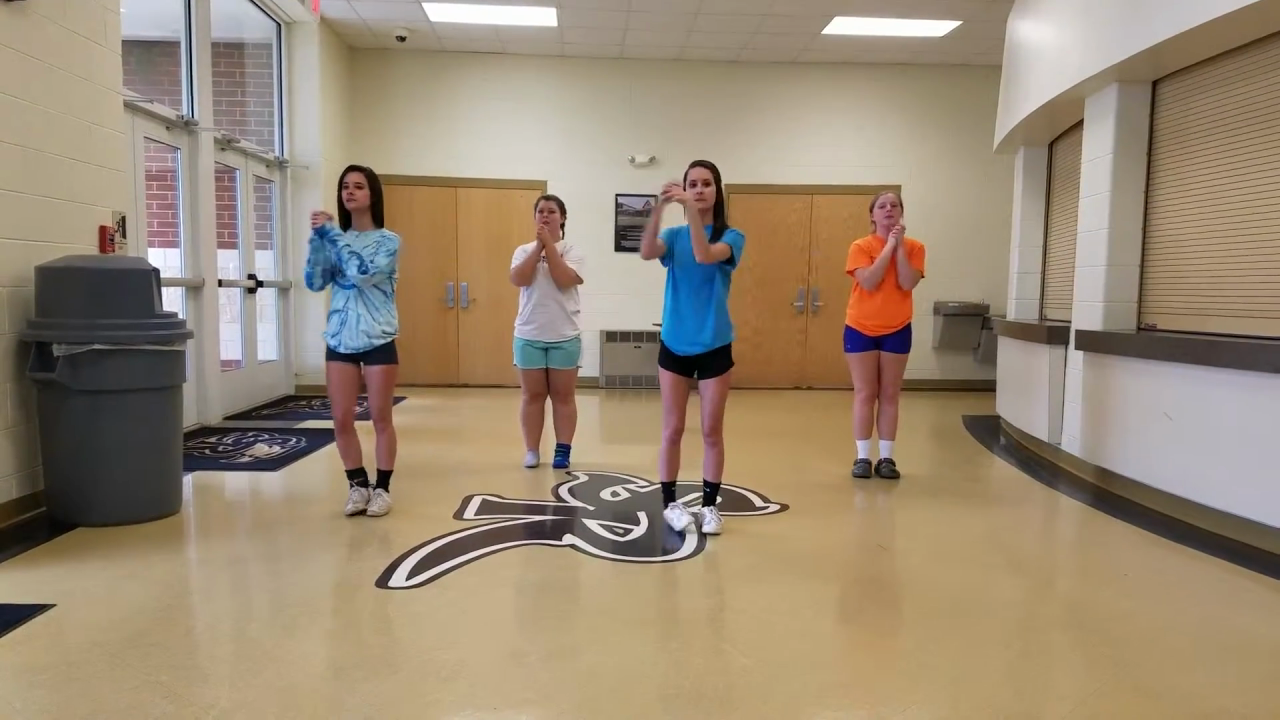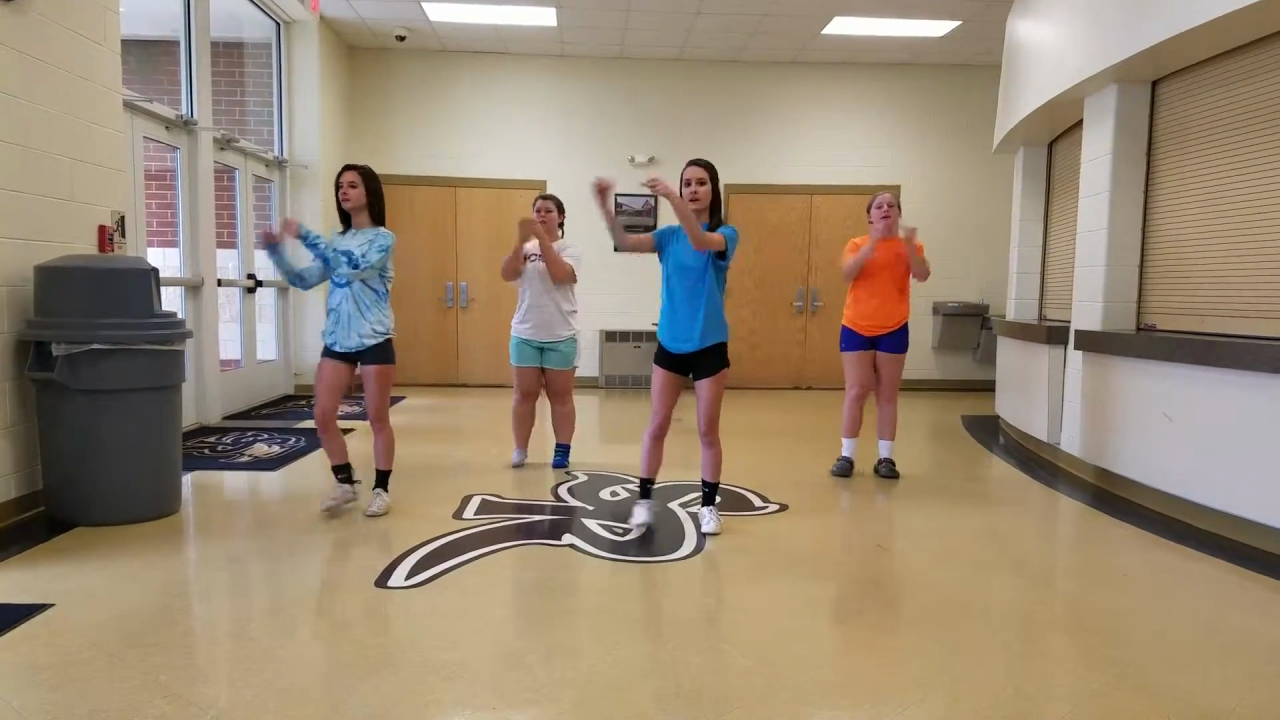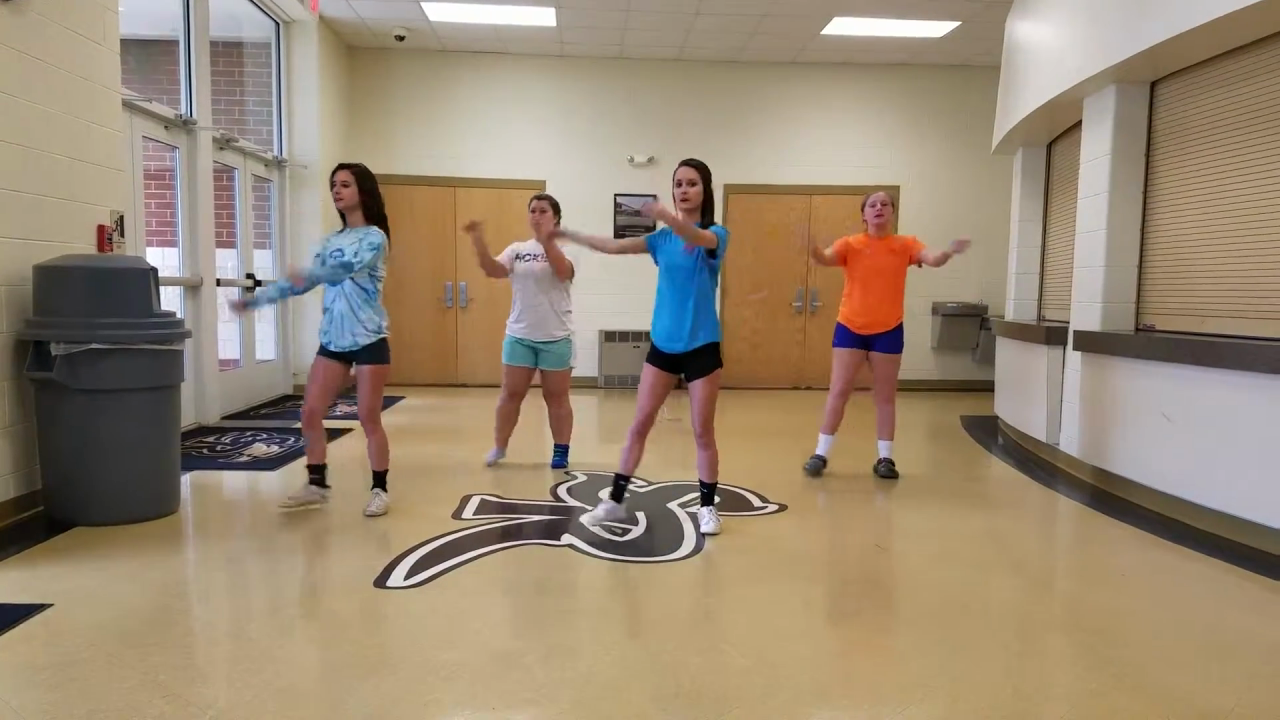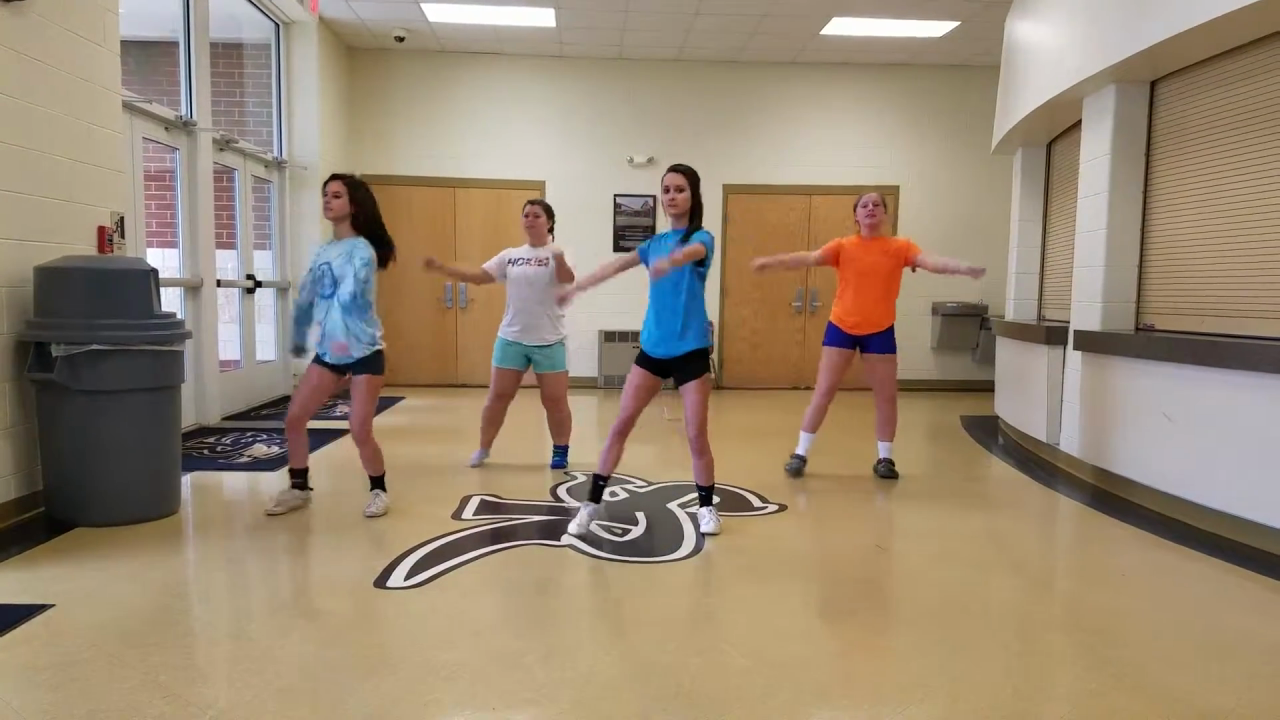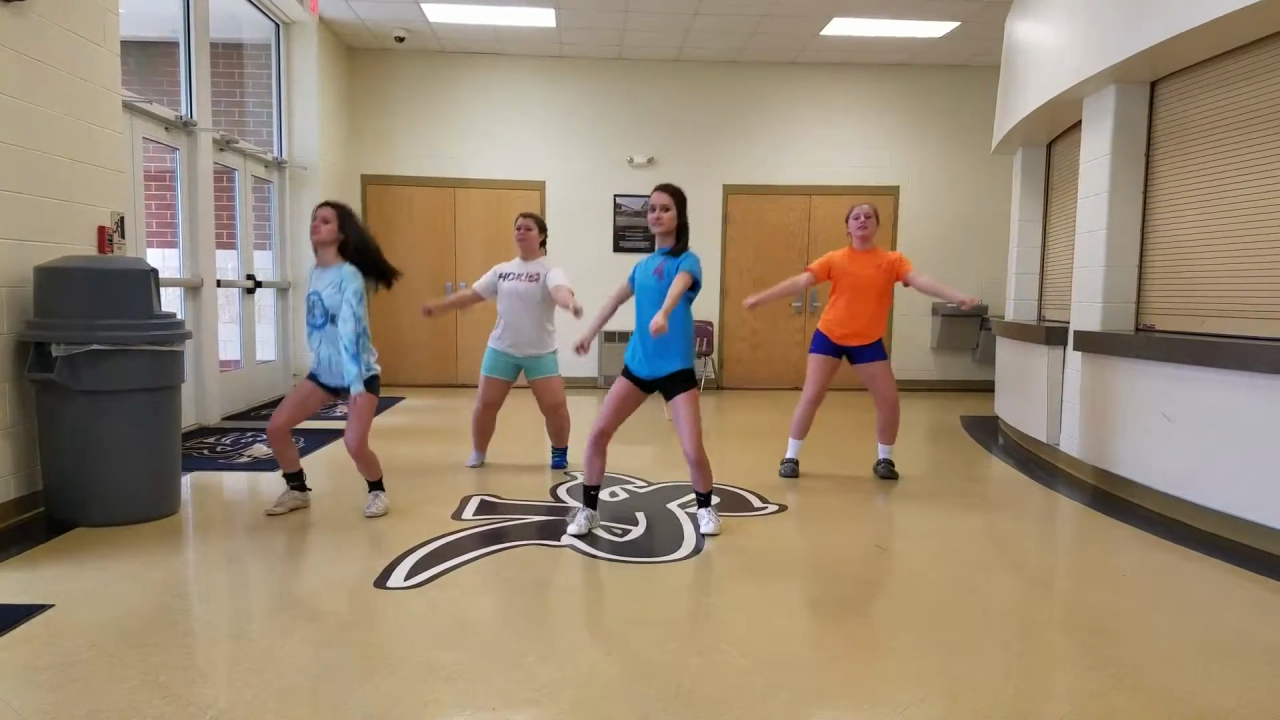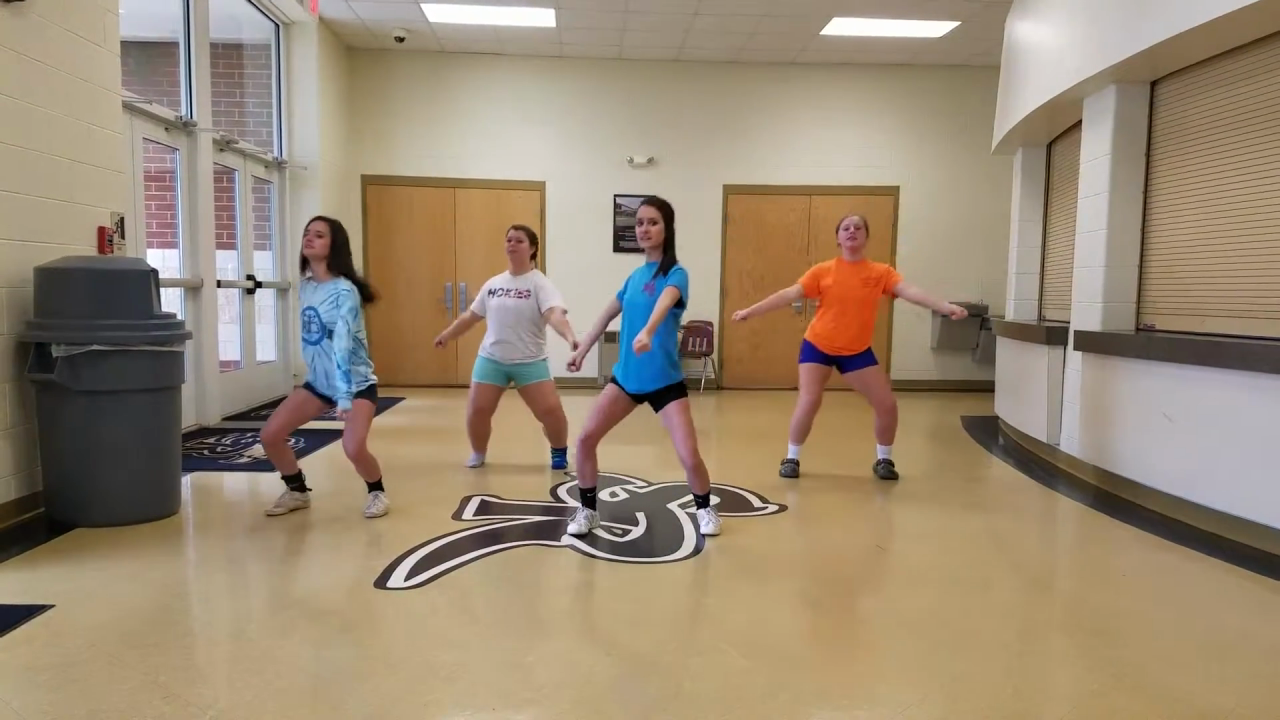
dt=0.1s
person 1, frame 1
left shoulder: (730, 238)
right shoulder: (674, 238)
left elbow: (704, 256)
right elbow: (647, 252)
left wrist: (692, 208)
right wrist: (658, 208)
left hip: (714, 347)
right hip: (675, 345)
left knee: (711, 431)
right knee: (672, 429)
left ankle: (710, 505)
right ankle: (672, 503)
person 1, frame 2
left shoulder: (726, 234)
right shoulder: (669, 235)
left elbow: (701, 242)
right elbow: (624, 242)
left wrist: (674, 200)
right wrist: (605, 204)
left hip: (710, 346)
right hip: (670, 345)
left knee: (707, 431)
right knee: (657, 427)
left ankle: (708, 506)
right ankle: (644, 501)
person 1, frame 3
left shoulder: (717, 234)
right shoulder: (662, 237)
left elbow: (696, 238)
right elbow: (617, 247)
left wrist: (667, 215)
right wrist: (571, 235)
left hip: (702, 346)
right hip: (663, 344)
left knee: (702, 431)
right knee: (639, 424)
left ankle: (707, 506)
right ankle: (614, 501)
person 1, frame 4
left shoulder: (702, 238)
right shoulder: (656, 243)
left elbow: (689, 253)
right elbow: (617, 265)
left wrist: (670, 262)
right wrist: (578, 286)
left hip: (691, 350)
right hip: (653, 348)
left knee: (696, 436)
right knee: (620, 425)
left ankle: (706, 506)
right ankle: (593, 502)
person 1, frame 5
left shoulder: (687, 260)
right shoulder: (644, 264)
left elbow: (677, 289)
right elbow: (616, 299)
left wrist: (663, 315)
right wrist: (588, 334)
left hip: (676, 370)
right hip: (637, 367)
left knee: (693, 452)
right knee: (598, 434)
left ankle: (705, 508)
right ankle: (588, 509)
person 1, frame 6
left shoulder: (674, 274)
right shoulder: (635, 276)
left elbow: (664, 304)
right elbow: (608, 315)
left wrist: (647, 332)
right wrist: (581, 350)
left hip: (666, 382)
right hip: (625, 377)
left knee: (689, 458)
right knee: (585, 438)
left ankle: (704, 509)
right ankle: (588, 509)
person 2, frame 1
left shoulder: (386, 240)
right shoulder: (337, 240)
left elbow: (362, 272)
right elbow: (315, 281)
left wrist: (328, 234)
right wrist: (317, 236)
left hip: (378, 341)
right hip: (340, 343)
left knee: (381, 420)
right knee: (342, 419)
left ankle: (382, 488)
right ankle: (358, 486)
person 2, frame 2
left shoulder: (382, 238)
right shoulder: (337, 240)
left elbow: (351, 267)
right elbow: (304, 280)
left wrist: (307, 237)
right wrist: (276, 249)
left hip: (374, 341)
right hip: (336, 341)
left knee: (377, 418)
right knee: (323, 416)
left ankle: (381, 488)
right ankle: (344, 483)
person 2, frame 3
left shoulder: (374, 238)
right shoulder: (334, 240)
left elbow: (346, 267)
right elbow: (300, 283)
left wrist: (305, 276)
right wrist: (256, 299)
left hip: (369, 341)
right hip: (333, 341)
left knee: (369, 420)
right knee: (310, 414)
left ankle: (379, 489)
right ankle: (317, 484)
person 2, frame 4
left shoulder: (361, 249)
right shoulder: (323, 252)
left elbow: (351, 294)
right elbow: (306, 298)
left wrist: (343, 337)
right wrist: (298, 339)
left hip: (363, 352)
right hip: (328, 353)
left knee: (360, 430)
right knee: (294, 418)
left ankle: (378, 490)
right ankle: (299, 488)
person 2, frame 5
left shoulder: (350, 277)
right shoulder: (314, 273)
left elbow: (351, 332)
left wrist: (356, 382)
left hip: (359, 375)
right hip: (322, 374)
left knee: (355, 444)
right knee: (276, 429)
left ankle: (377, 491)
right ankle: (297, 489)
person 2, frame 6
left shoulder: (345, 292)
right shoulder: (305, 287)
left elbow: (345, 346)
left wrist: (346, 398)
left hip: (356, 385)
right hip: (318, 383)
left knee: (354, 448)
right knee: (271, 435)
left ankle: (377, 491)
right ankle: (297, 490)
person 3, frame 1
left shoulder: (912, 247)
right shoulder: (861, 247)
left elbow: (908, 282)
right elbow: (868, 281)
left wrist: (902, 243)
right wrist: (888, 245)
left hip: (897, 330)
right hip: (860, 329)
left knee: (889, 396)
right knee: (865, 394)
left ankle: (886, 458)
right ankle: (863, 458)
person 3, frame 2
left shoulder: (911, 246)
right shoulder: (856, 244)
left elbow: (922, 275)
right elbow: (849, 272)
left wrist: (909, 244)
right wrist: (873, 241)
left hip: (894, 330)
right hip: (857, 329)
left knee: (887, 396)
right knee: (855, 392)
left ankle: (885, 458)
right ankle: (846, 456)
person 3, frame 3
left shoulder: (905, 245)
right shoulder: (850, 245)
left elbow: (932, 259)
right elbow: (824, 258)
left wrist: (950, 251)
right wrist: (812, 248)
left hip: (888, 330)
right hip: (849, 328)
left knee: (885, 396)
right knee: (839, 391)
left ankle: (885, 458)
right ankle: (821, 454)
person 3, frame 4
left shoulder: (900, 247)
right shoulder: (843, 246)
left elbow: (930, 262)
right elbow: (810, 259)
left wrist: (964, 268)
right wrist: (773, 261)
left hip: (880, 331)
right hip: (841, 327)
left knee: (887, 395)
right knee: (824, 389)
left ankle: (885, 458)
right ankle: (800, 453)
person 3, frame 5
left shoulder: (892, 261)
right shoulder: (834, 260)
left elbow: (921, 281)
right elbow: (801, 281)
left wrist: (957, 297)
right wrist: (760, 298)
left hip: (869, 342)
right hip: (829, 337)
left knee: (888, 402)
right knee: (811, 397)
left ankle: (884, 460)
right ankle: (791, 456)
person 3, frame 6
left shoulder: (881, 272)
right shoulder: (823, 271)
left elbow: (909, 292)
right elbow: (789, 294)
left wrist: (946, 307)
right wrist: (750, 311)
left hip: (858, 351)
right hip: (817, 346)
left knee: (888, 404)
right knee: (808, 404)
left ankle: (884, 460)
right ankle: (791, 458)
person 4, frame 1
left shoulder: (571, 250)
right shoulder: (524, 251)
left elbow: (564, 280)
right elbow: (519, 279)
left wrist: (548, 243)
right wrist: (535, 246)
left hip: (564, 336)
right hip: (529, 335)
left knee: (562, 395)
right knee: (532, 395)
left ankle: (562, 451)
right ankle: (532, 452)
person 4, frame 2
left shoulder: (569, 249)
right shoulder: (523, 249)
left elbow: (561, 275)
right elbow: (507, 274)
left wrist: (543, 240)
right wrist: (522, 240)
left hip: (560, 336)
right hip: (525, 334)
left knee: (561, 395)
right knee: (524, 394)
left ankle: (562, 451)
right ankle: (520, 450)
person 4, frame 3
left shoulder: (561, 248)
right shoulder: (517, 250)
left elbow: (563, 272)
right elbow: (493, 270)
left wrist: (547, 241)
right wrist: (479, 241)
left hip: (555, 336)
right hip: (519, 334)
left knee: (557, 397)
right knee: (511, 394)
left ankle: (561, 451)
right ankle: (499, 448)
person 4, frame 4
left shoulder: (556, 256)
right shoulder: (510, 256)
left elbow: (566, 277)
right elbow: (478, 276)
left wrist: (560, 260)
right wrist: (443, 268)
left hip: (549, 341)
right hip: (511, 338)
left knee: (556, 400)
right knee: (498, 396)
left ankle: (560, 451)
right ankle: (483, 448)
person 4, frame 5
left shoulder: (550, 270)
right shoulder: (501, 270)
left elbow: (562, 292)
right elbow: (472, 294)
left wrist: (572, 303)
right wrist: (440, 306)
left hip: (539, 352)
right hip: (501, 350)
left knee: (554, 406)
right knee: (485, 406)
left ankle: (559, 452)
right ankle: (478, 452)
person 4, frame 6
left shoulder: (540, 283)
right shoulder: (494, 283)
left elbow: (554, 315)
right elbow: (471, 315)
left wrist: (570, 337)
right wrist: (447, 335)
left hip: (530, 361)
right hip: (491, 358)
left knee: (551, 410)
right knee: (477, 411)
left ankle: (559, 453)
right ankle: (478, 453)
